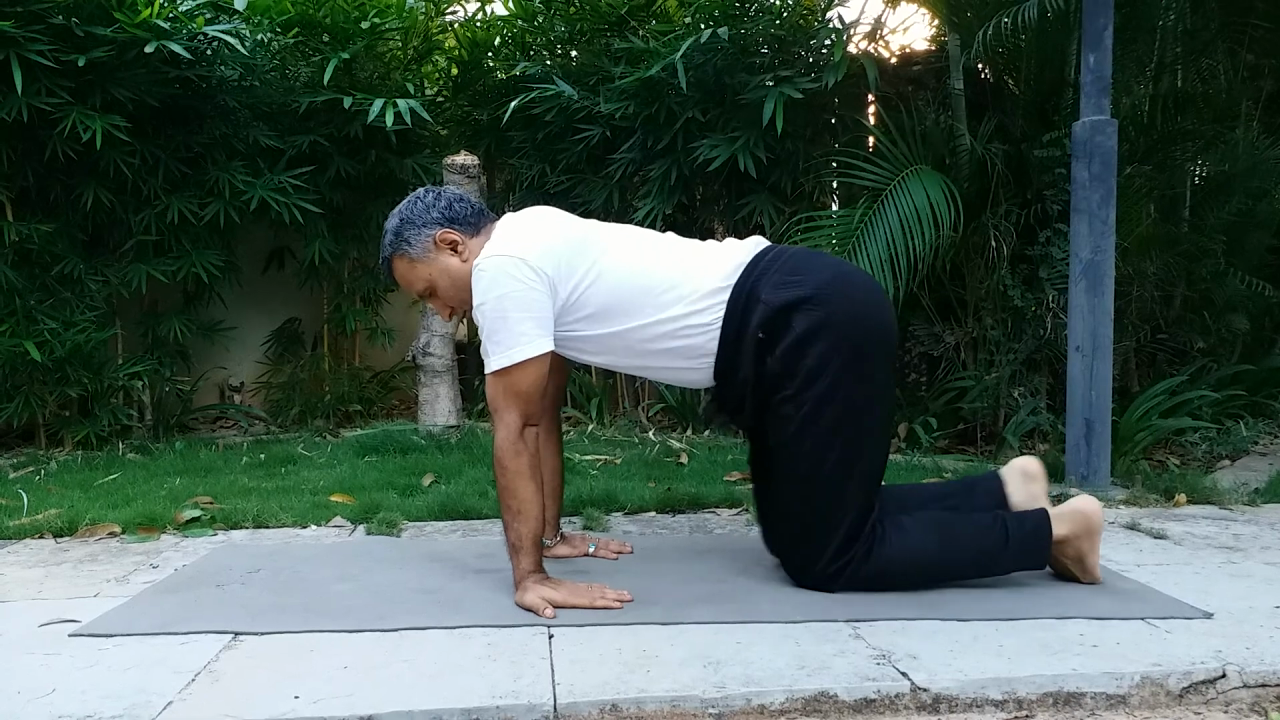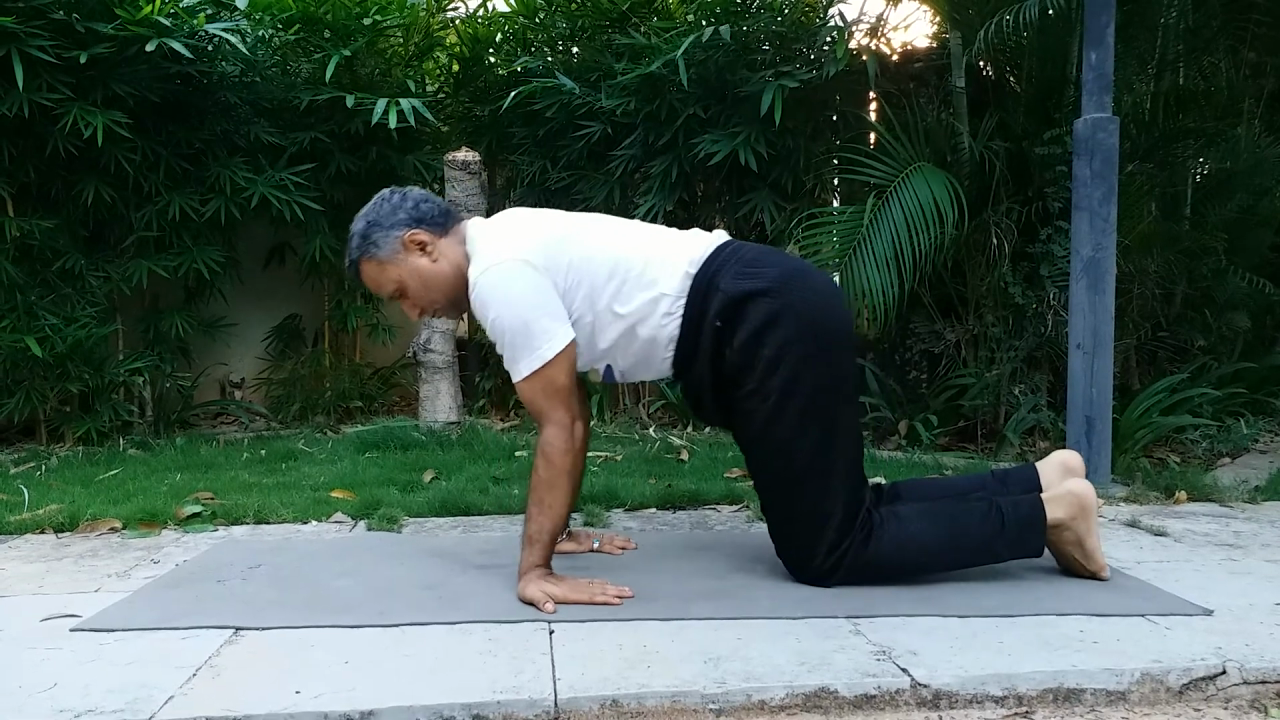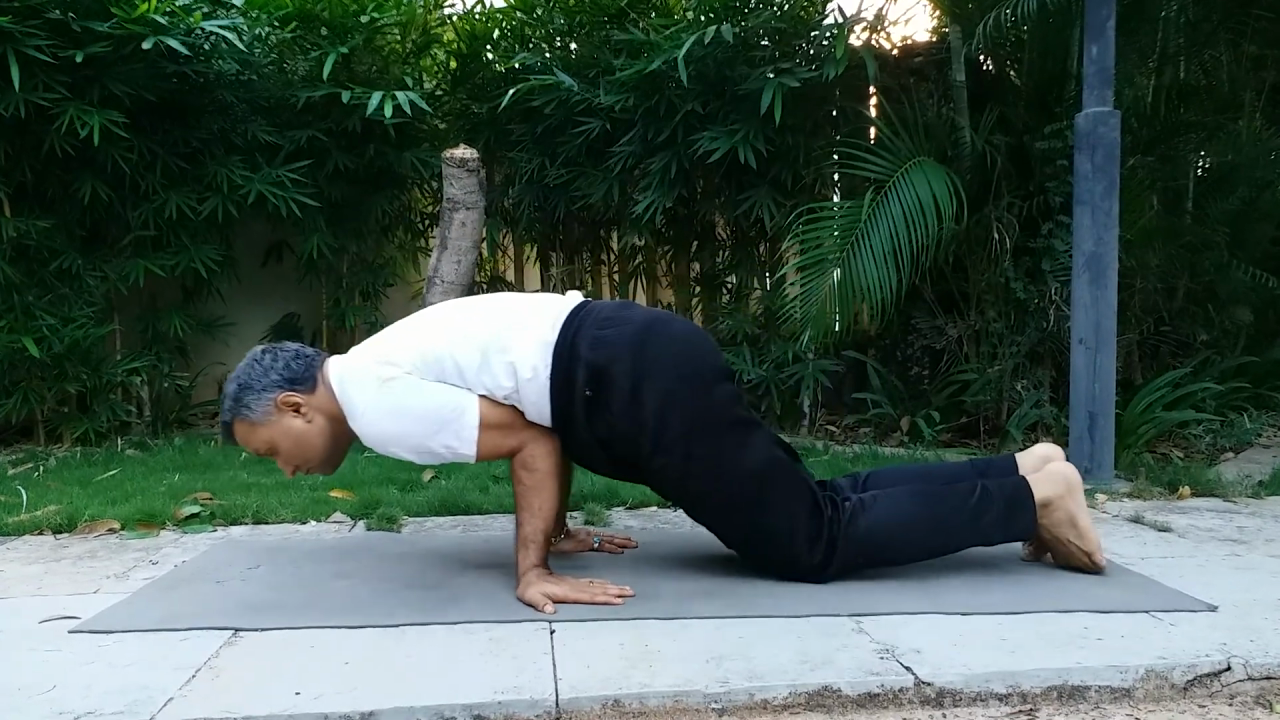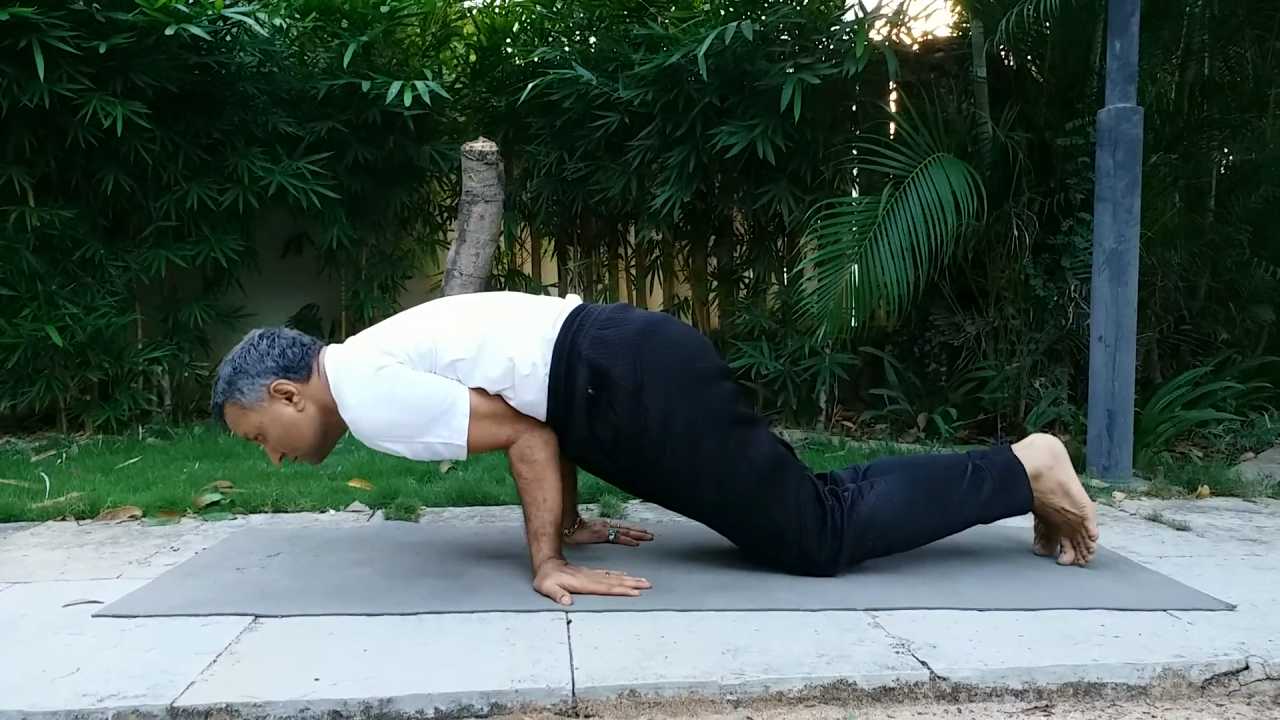
dt=1s
person 1, frame 1
left shoulder: (501, 268)
right shoulder: (528, 247)
left elbow: (515, 428)
right elbow: (543, 415)
left wrist: (529, 573)
right wrist: (550, 533)
left hip: (811, 325)
right hip: (809, 310)
left knee: (826, 558)
right knee: (799, 528)
left ankle: (1051, 530)
right ankle: (1002, 492)
person 1, frame 2
left shoulder: (499, 274)
right shoulder: (504, 248)
left elbow: (562, 425)
right elbow: (564, 413)
left wrist: (534, 566)
right wrist: (557, 530)
left hip: (768, 324)
right hip: (777, 311)
left knee: (826, 551)
right knee: (833, 515)
left ankle: (1044, 512)
right ankle: (1040, 479)
person 1, frame 3
left shoulder: (371, 402)
right shoulder: (382, 369)
left elbow: (527, 439)
left wrist: (532, 571)
right wrist: (552, 531)
left hip: (640, 383)
right hip: (641, 358)
left knee: (813, 541)
right knee: (809, 506)
left ankle: (1031, 497)
right ankle: (1020, 470)
person 1, frame 4
left shoulder: (365, 396)
right shoulder: (378, 363)
left elbow: (522, 434)
left wrist: (547, 564)
right wrist: (566, 523)
left hip: (633, 385)
right hip: (623, 365)
left knee: (822, 535)
right knee: (804, 505)
left ankle: (1021, 471)
right ankle: (1013, 469)
